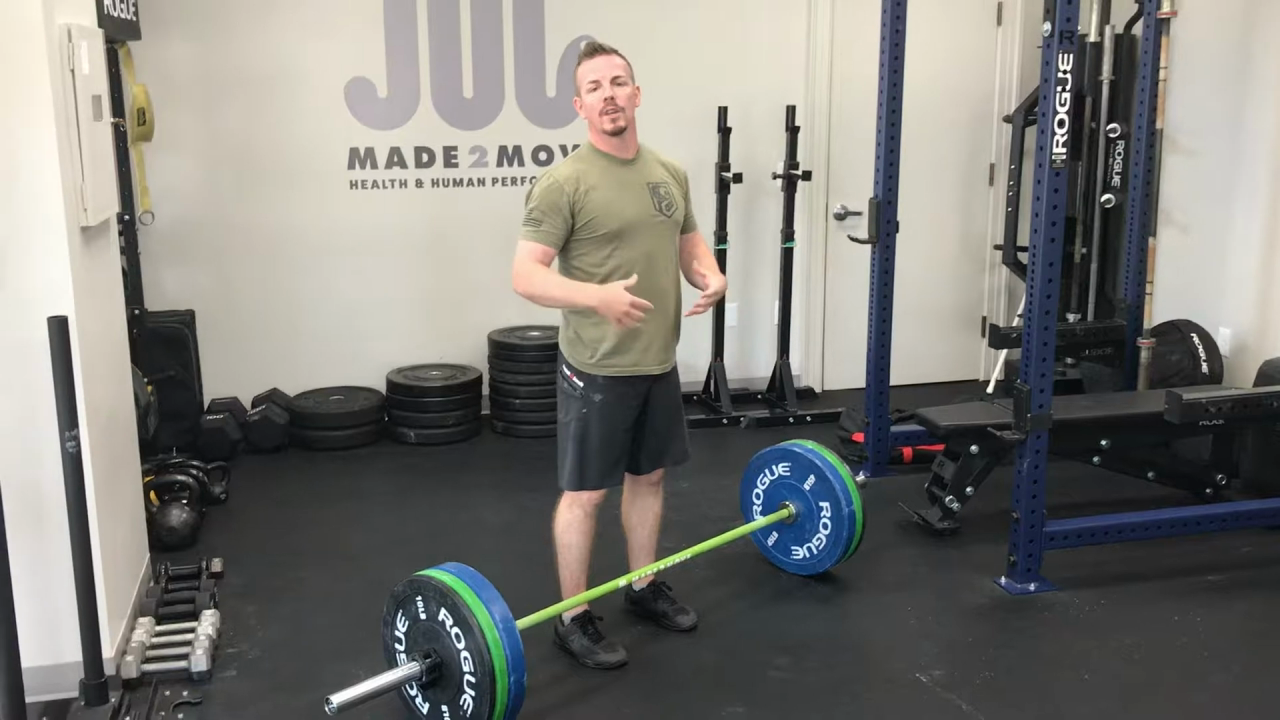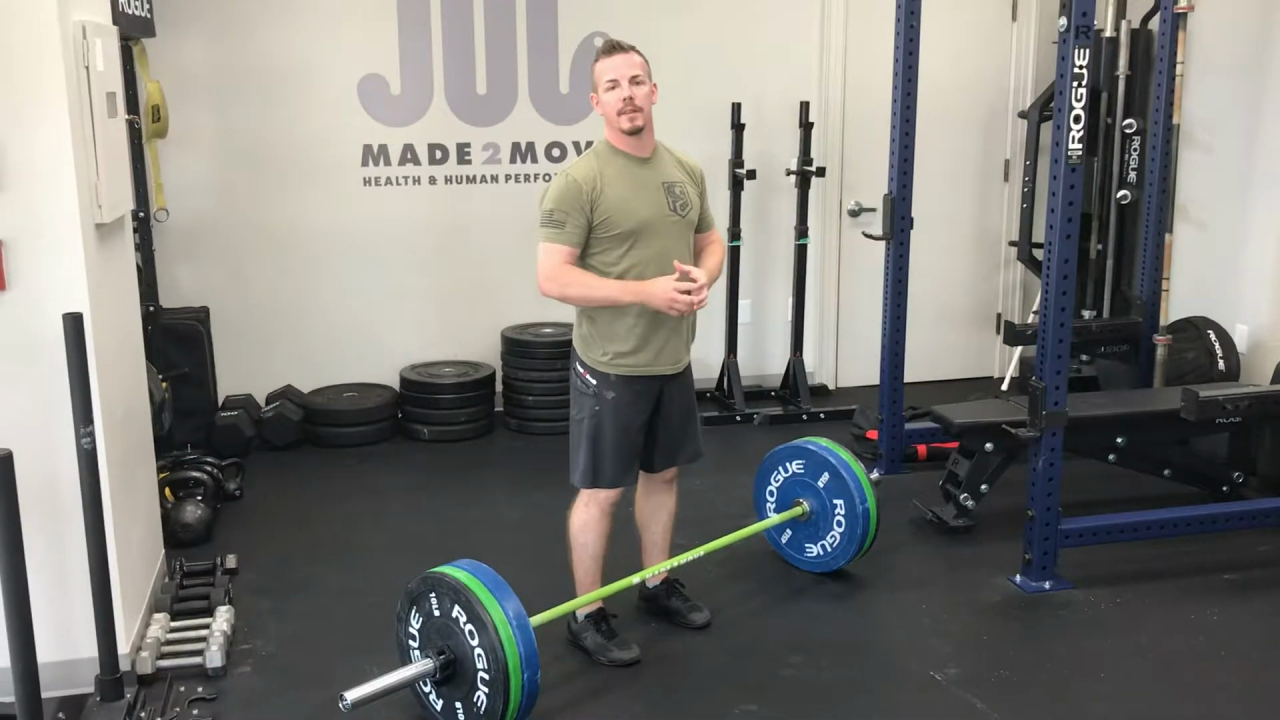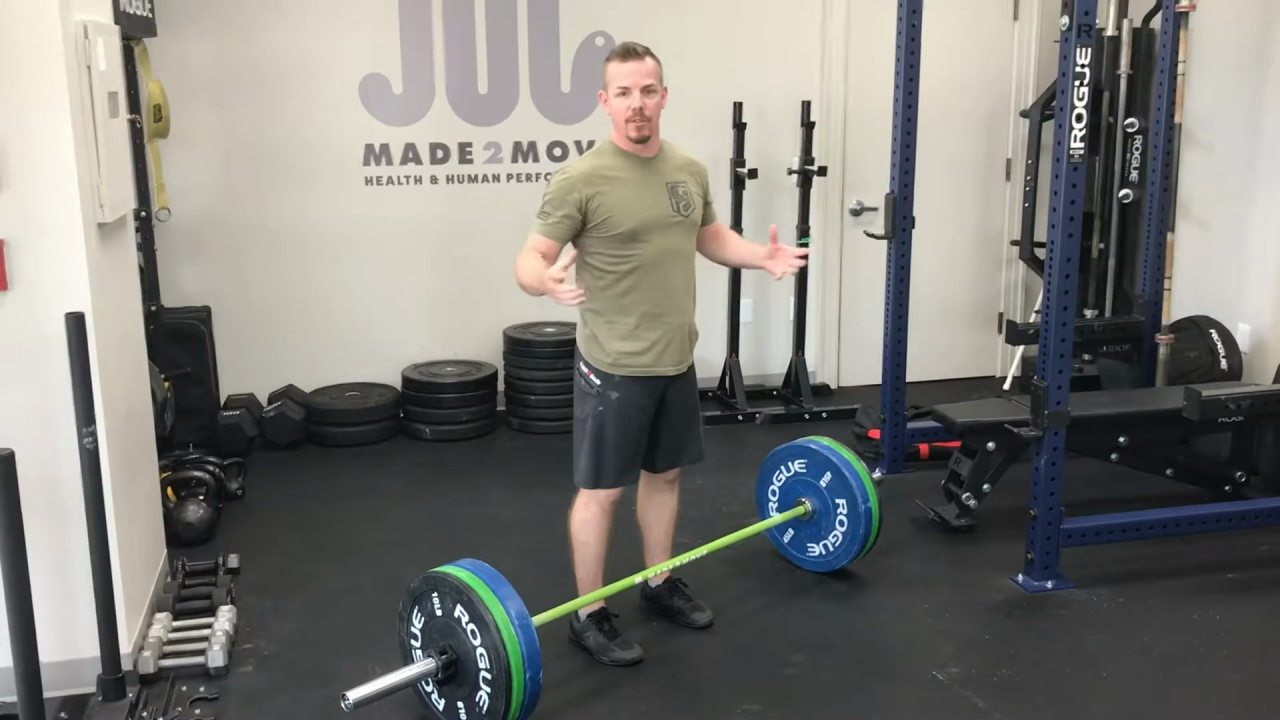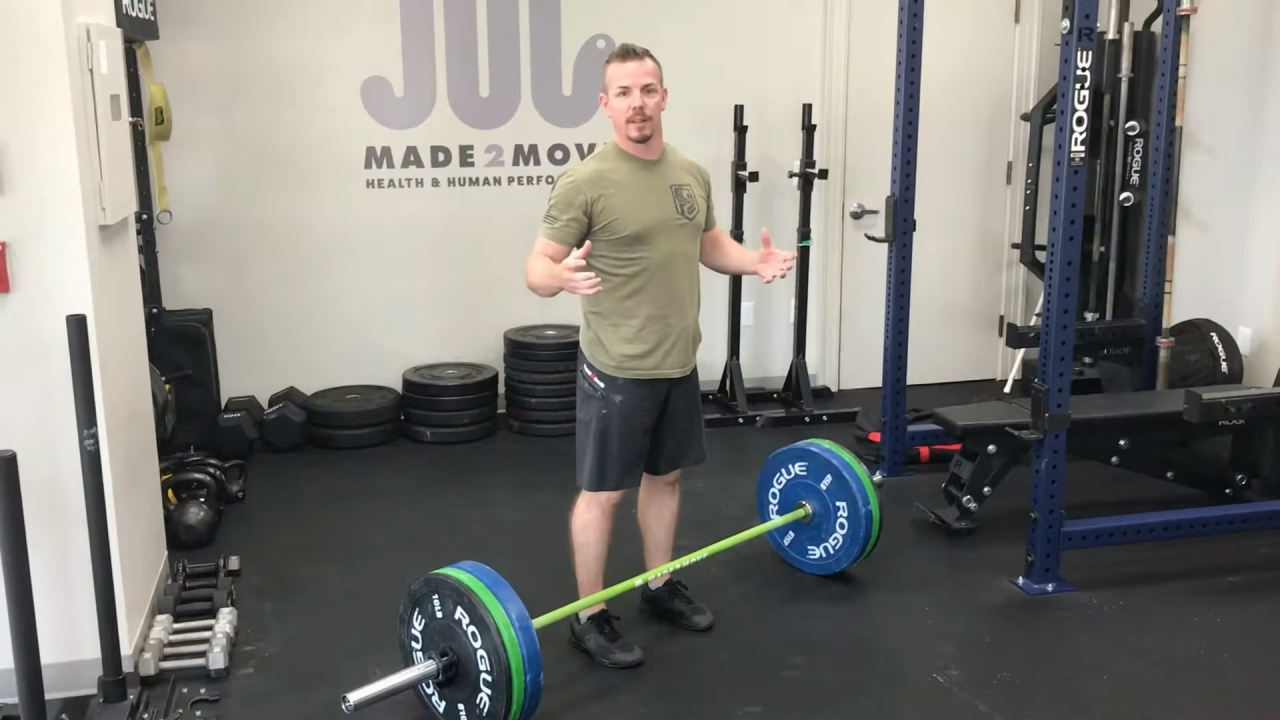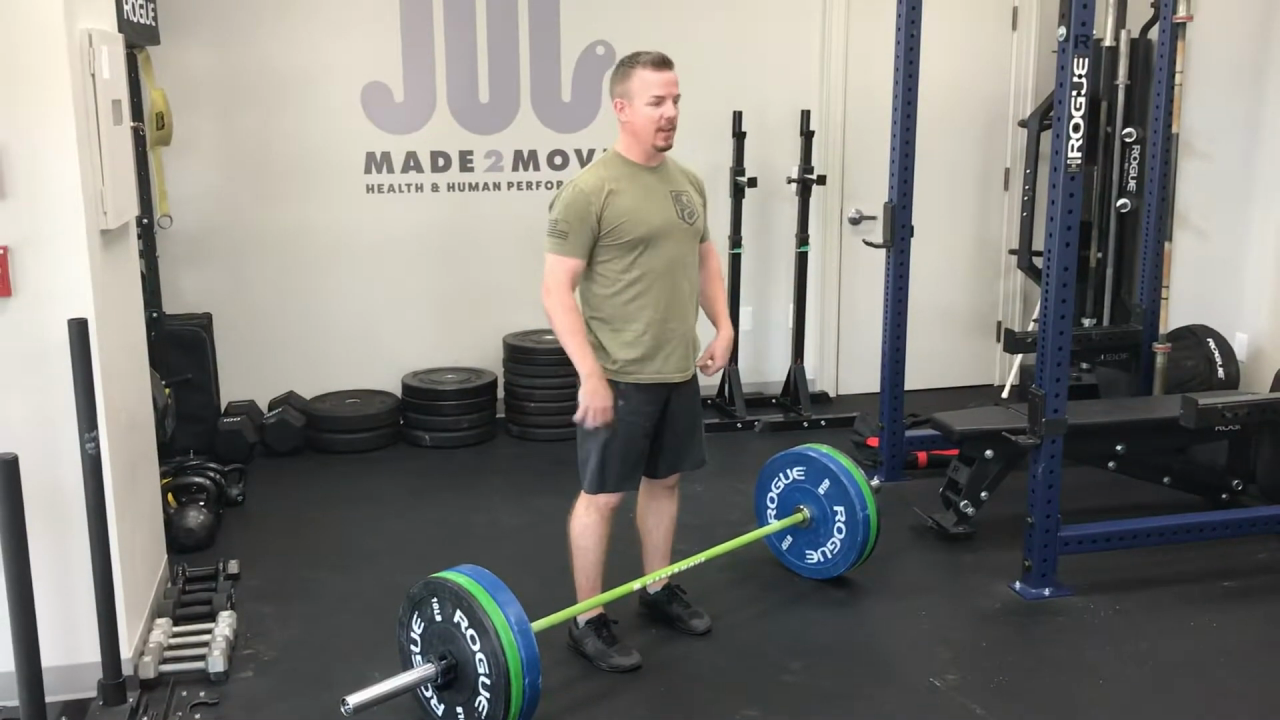
dt=0.7s
person 1, frame 1
left shoulder: (669, 173)
right shoulder: (564, 182)
left elbow: (689, 242)
right elbow: (525, 274)
left wrist: (710, 274)
right wrist: (597, 297)
left hip: (659, 362)
right hip: (597, 368)
left knee: (649, 476)
right knee: (586, 492)
left ankle: (643, 586)
right ankle: (574, 617)
person 1, frame 2
left shoulder: (685, 171)
right shoulder: (580, 181)
left elbow: (710, 242)
right elbow: (553, 279)
left wrist: (703, 276)
right wrist: (645, 291)
left hip: (672, 360)
right hip: (611, 366)
left knee: (662, 474)
right knee: (602, 490)
left ankle: (657, 584)
right ankle: (587, 615)
person 1, frame 3
left shoulder: (689, 169)
right shoulder: (580, 178)
left elbow: (709, 234)
right elbow: (529, 260)
left wrist: (762, 257)
right wrist: (547, 280)
left hip: (676, 359)
right hip: (614, 366)
left knee: (665, 473)
right knee: (600, 489)
left ankle: (660, 582)
right ankle: (589, 614)
person 1, frame 4
left shoulder: (691, 174)
right shoulder: (585, 183)
left elbow: (710, 242)
right elbow: (538, 264)
left wrist: (755, 261)
right wrist: (563, 276)
left hip: (679, 362)
right hip: (617, 369)
left knee: (665, 476)
right knee: (603, 492)
left ankle: (660, 585)
right ankle: (590, 616)
person 1, frame 5
left shoulder: (687, 180)
right shoulder: (589, 191)
left elbow: (705, 258)
right elbow: (557, 290)
left wrist: (723, 327)
right wrist: (590, 375)
left hip: (678, 371)
right hip: (621, 377)
left knee: (665, 481)
right knee: (602, 496)
left ankle: (657, 589)
right ankle: (587, 621)
